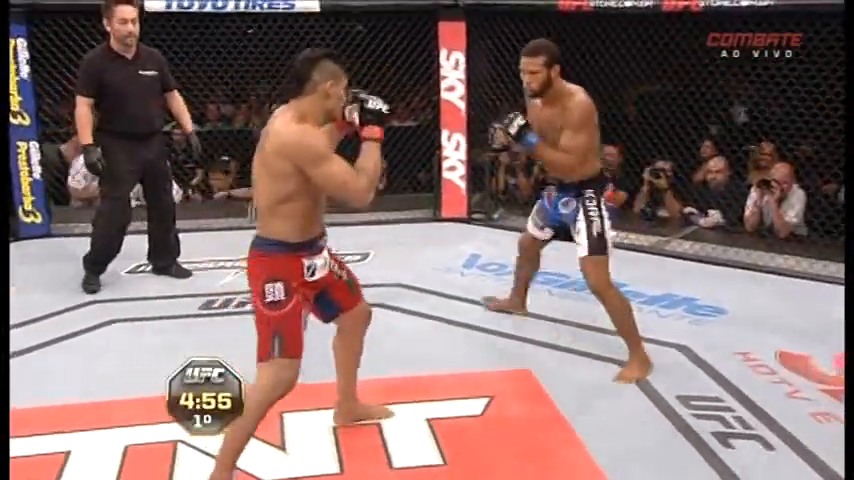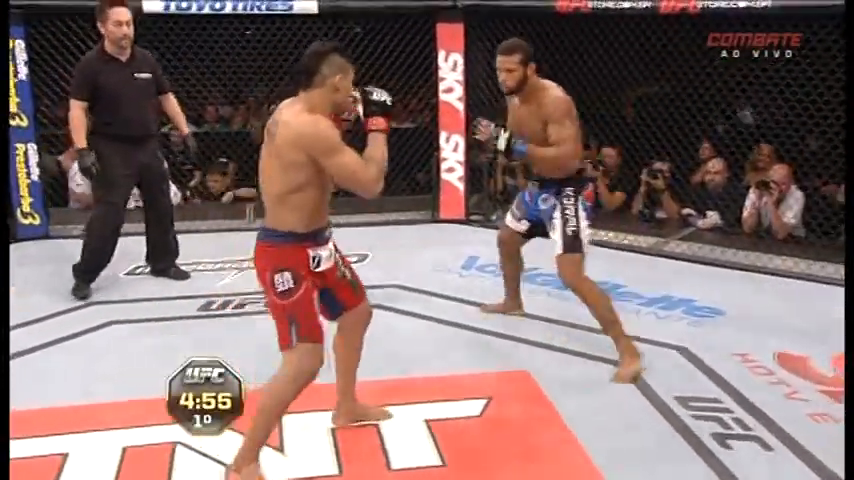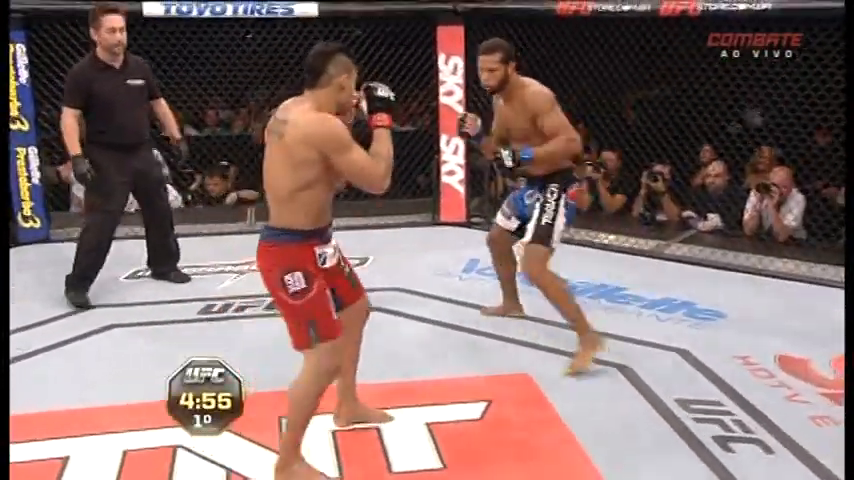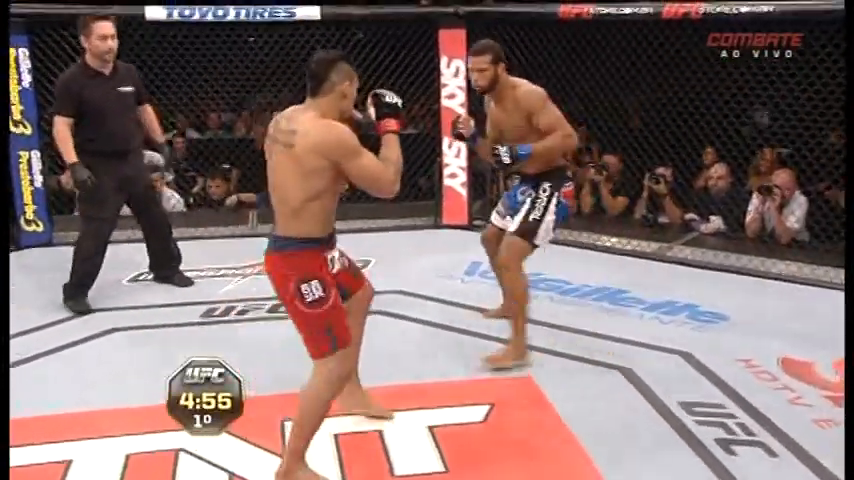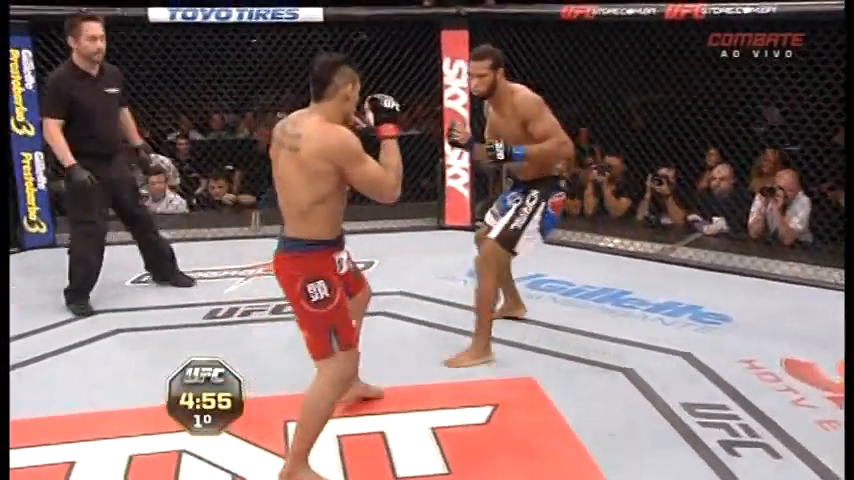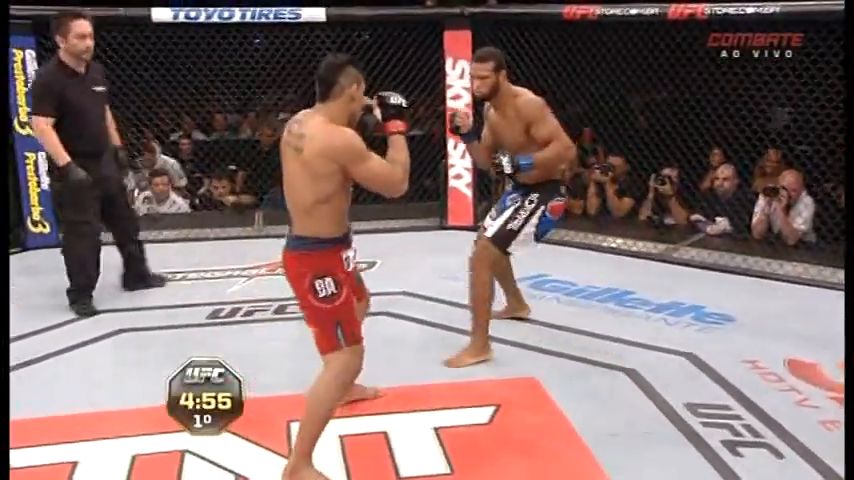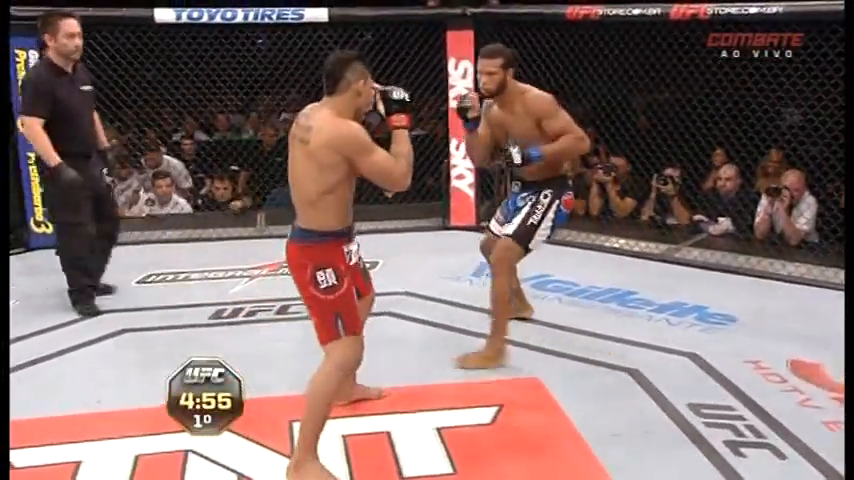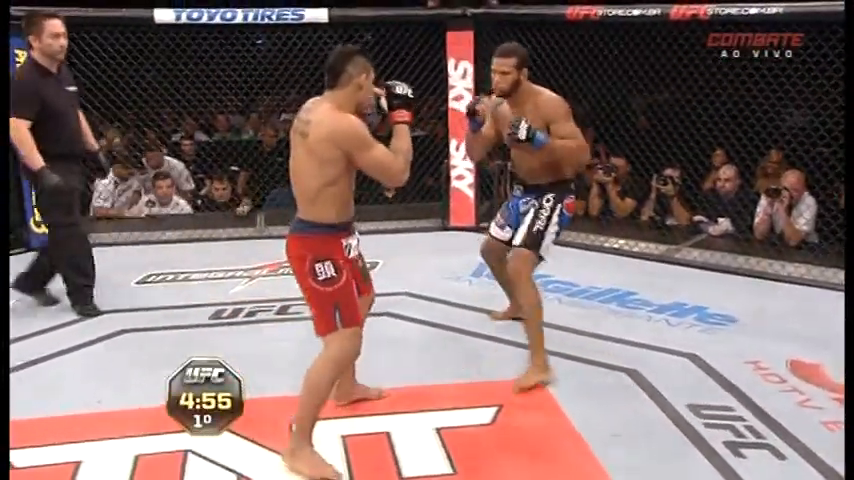
dt=0.1s
person 1, frame 1
left shoulder: (291, 118)
right shoulder: (298, 136)
right elbow: (361, 193)
left wrist: (344, 123)
right wrist: (372, 132)
left hip: (312, 252)
right hip: (279, 262)
left knee: (356, 314)
right knee: (278, 377)
left ankle: (348, 405)
person 1, frame 2
left shoulder: (293, 109)
right shoulder: (310, 127)
right elbow: (370, 184)
right wrist: (377, 124)
left hip: (316, 244)
right hip: (285, 253)
left knee: (357, 313)
right knee: (304, 363)
left ankle: (347, 406)
person 1, frame 3
left shoulder: (289, 110)
right shoulder: (323, 126)
right elbow: (378, 180)
left wrist: (352, 117)
right wrist: (381, 120)
left hip: (311, 242)
right hip: (290, 252)
left knee: (356, 309)
right knee: (325, 358)
left ankle: (348, 406)
person 1, frame 4
left shoulder: (285, 119)
right shoulder: (331, 134)
right elbow: (388, 185)
right wrist: (389, 125)
left hip: (312, 248)
right hip: (299, 260)
left knee: (359, 295)
right knee: (335, 365)
left ankle: (353, 392)
person 1, frame 5
left shoulder: (291, 123)
right shoulder: (335, 139)
right elbow: (389, 191)
right wrist: (387, 130)
left hip: (316, 250)
right hip: (309, 261)
left knee: (358, 297)
right knee: (337, 366)
left ankle: (349, 386)
person 1, frame 6
left shoulder: (300, 123)
right shoulder: (339, 139)
right elbow: (396, 185)
left wrist: (359, 121)
right wrist: (395, 125)
left hip: (320, 248)
right hip: (317, 257)
left knee: (358, 304)
right knee: (344, 361)
left ankle: (344, 389)
person 1, frame 7
left shoulder: (310, 115)
right shoulder: (344, 131)
right elbow: (400, 178)
left wrist: (370, 112)
right wrist: (399, 120)
left hip: (329, 241)
right hip: (319, 252)
left knee: (361, 302)
right knee: (344, 351)
left ankle: (346, 388)
person 1, frame 8
left shoulder: (312, 109)
right shoulder: (343, 125)
right elbow: (397, 174)
left wrist: (371, 110)
right wrist: (401, 116)
left hip: (330, 234)
right hip: (319, 244)
left knee: (361, 301)
right knee: (343, 343)
left ankle: (346, 386)
person 2, frame 1
left shoulder: (577, 105)
right shoulder: (534, 99)
left elbow: (568, 165)
left wrist: (527, 138)
right wrist: (515, 135)
left hip: (588, 192)
right hip: (558, 189)
left knee: (597, 279)
right knee: (527, 244)
left ankle: (638, 357)
right ankle: (516, 301)
person 2, frame 2
left shoulder: (554, 100)
right shoulder: (514, 98)
left elbow: (566, 158)
left wrist: (517, 147)
right wrist: (495, 138)
left hip: (567, 190)
right hip: (539, 184)
left knee: (571, 275)
right knee: (506, 240)
left ankle: (628, 351)
right ankle: (512, 301)
person 2, frame 3
left shoulder: (536, 96)
right shoulder: (499, 99)
left elbow: (571, 144)
right elbow: (499, 151)
left wrist: (524, 155)
right wrist: (477, 136)
left hip: (556, 186)
right hip: (530, 183)
left knee: (534, 267)
right knee: (497, 239)
left ankle: (587, 338)
right ankle: (511, 303)
person 2, frame 4
left shoulder: (528, 95)
right shoulder: (491, 101)
left elbow: (568, 139)
right elbow: (493, 151)
left wrist: (521, 152)
right wrist: (471, 137)
left hip: (548, 185)
right hip: (523, 181)
left knee: (507, 258)
right knee: (491, 238)
left ankle: (517, 346)
right ankle: (510, 305)
person 2, frame 5
left shoulder: (525, 102)
right shoulder: (490, 106)
left elbow: (564, 146)
right elbow: (490, 158)
left wrist: (514, 152)
right wrist: (468, 143)
left hip: (542, 192)
right hip: (520, 187)
left knee: (486, 258)
right knee: (485, 241)
left ankle: (480, 347)
right ankle: (513, 304)
person 2, frame 6
left shoulder: (528, 105)
right shoulder: (490, 109)
left elbow: (567, 150)
right elbow: (485, 161)
left wrist: (521, 162)
right wrist: (468, 136)
left hip: (541, 196)
right hip: (520, 190)
left knee: (481, 257)
right knee: (484, 243)
left ankle: (478, 345)
right ankle: (516, 304)
person 2, frame 7
left shoulder: (537, 102)
right shoulder: (491, 106)
left elbow: (581, 142)
right elbow: (478, 158)
left wrist: (532, 153)
right wrist: (468, 122)
left hip: (548, 191)
right hip: (521, 186)
left knee: (500, 258)
right knee: (489, 244)
left ankle: (495, 348)
right ankle: (518, 304)
person 2, frame 8
left shoulder: (549, 104)
right shoulder: (497, 104)
left elbow: (581, 157)
right elbow: (475, 155)
left wrist: (537, 137)
right wrist: (476, 123)
left hip: (552, 196)
right hip: (523, 190)
left knee: (518, 267)
right knee: (491, 249)
left ankle: (539, 364)
right ankle: (519, 306)
person 3, frame 1
left shoulder: (154, 58)
right shoulder: (95, 62)
left elbow: (172, 96)
right elbow: (83, 106)
left wrist: (189, 130)
right wrist: (88, 146)
left hip: (153, 143)
right hip: (116, 146)
left knee: (163, 205)
right knee: (114, 209)
left ankle: (165, 260)
right ankle: (93, 268)
person 3, frame 2
left shoulder: (147, 60)
right shoulder: (90, 65)
left elbow: (166, 98)
right elbow: (77, 109)
left wrist: (185, 132)
right wrist: (82, 150)
left hip: (148, 146)
right hip: (111, 150)
left knee: (161, 207)
right knee: (107, 213)
left ankle: (163, 262)
right ankle: (84, 275)
person 3, frame 3
left shoulder: (140, 66)
right shoulder: (82, 73)
left elbow: (158, 103)
right elbow: (69, 117)
left wrist: (176, 137)
right wrist: (77, 157)
left hip: (142, 153)
right hip: (105, 158)
left knee: (159, 212)
right knee: (101, 220)
left ankle: (164, 266)
right ankle: (77, 284)
person 3, frame 4
left shoulder: (127, 73)
right shoulder: (72, 80)
left elbow: (143, 109)
right elbow: (61, 126)
left wrist: (161, 143)
right wrist: (74, 165)
left hip: (132, 160)
right hip: (96, 166)
left knee: (156, 217)
right knee: (97, 228)
left ankle: (166, 269)
right ankle: (75, 291)
person 3, frame 5
left shoulder: (112, 75)
right shoulder: (60, 80)
right elbow: (51, 128)
left wrist: (140, 147)
right wrist: (71, 167)
left hip: (115, 162)
right hip: (86, 168)
left knee: (140, 219)
right knee: (88, 231)
left ankle: (164, 270)
right ankle: (77, 294)
person 3, frame 6
left shoulder: (97, 72)
right shoulder: (49, 79)
right elbow: (41, 126)
left wrist: (117, 148)
right wrist: (66, 165)
left hip: (103, 162)
right hip: (73, 169)
left knee: (125, 220)
right knee: (82, 232)
left ankle: (137, 275)
right ankle: (80, 294)
person 3, frame 7
left shoulder: (82, 72)
right shoulder: (39, 79)
right elbow: (32, 127)
left wrist: (104, 148)
right wrist: (59, 167)
left hip: (90, 162)
right hip: (64, 168)
left knee: (108, 220)
right knee: (76, 232)
left ankle: (89, 279)
right ankle: (82, 293)
person 3, frame 8
left shoulder: (64, 73)
right shoulder: (25, 80)
right elbow: (19, 130)
left wrist: (94, 149)
right wrist: (43, 171)
left hip: (71, 165)
right hip: (49, 170)
left knee: (67, 232)
right knee: (70, 233)
left ankle: (32, 282)
right ankle: (81, 294)
